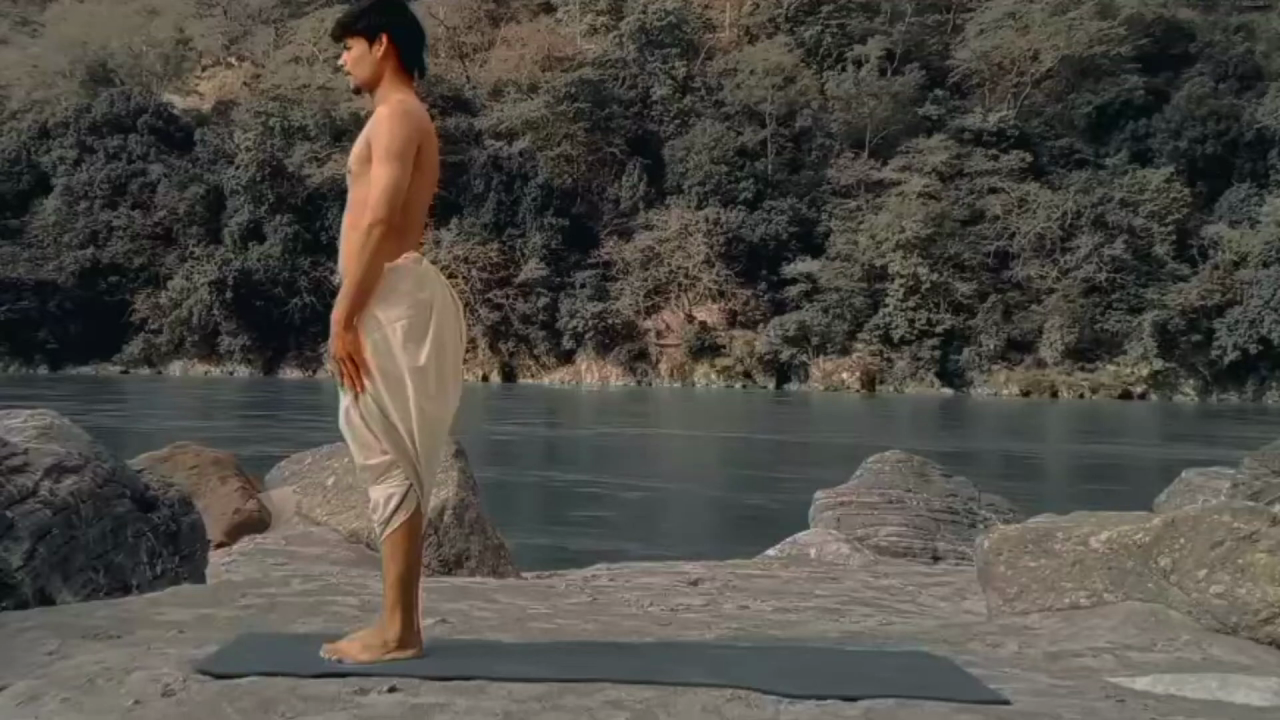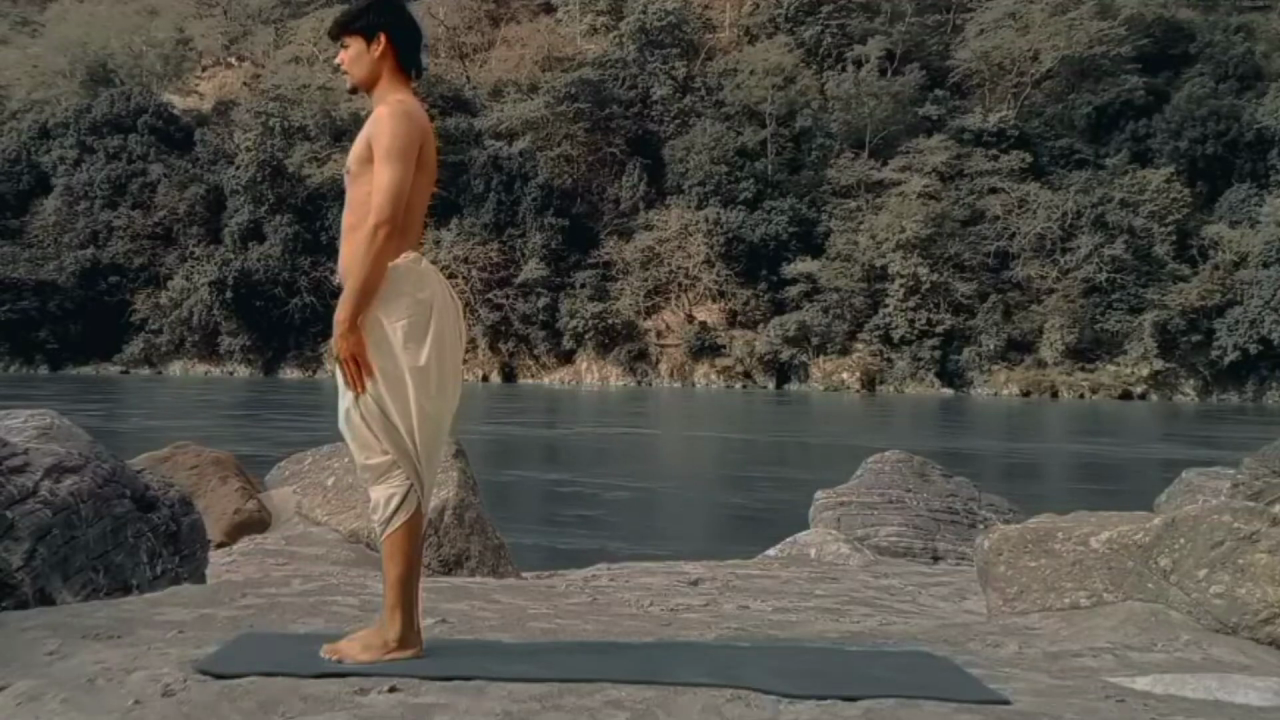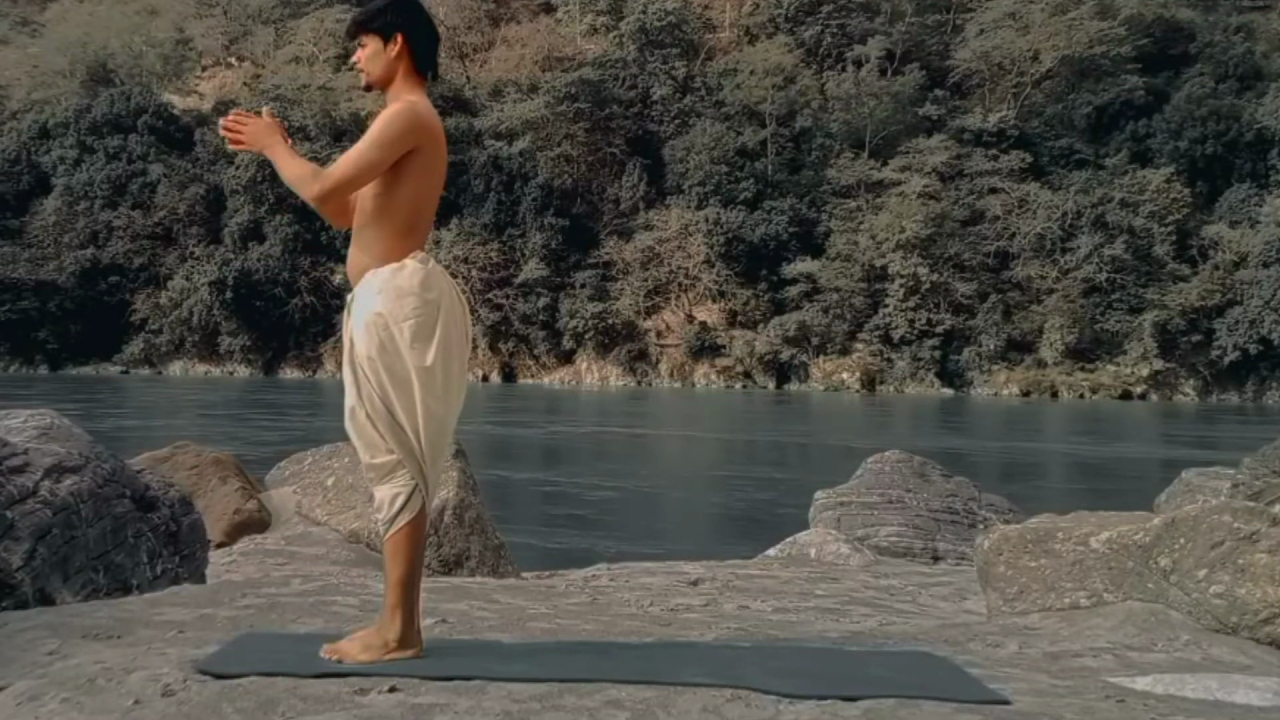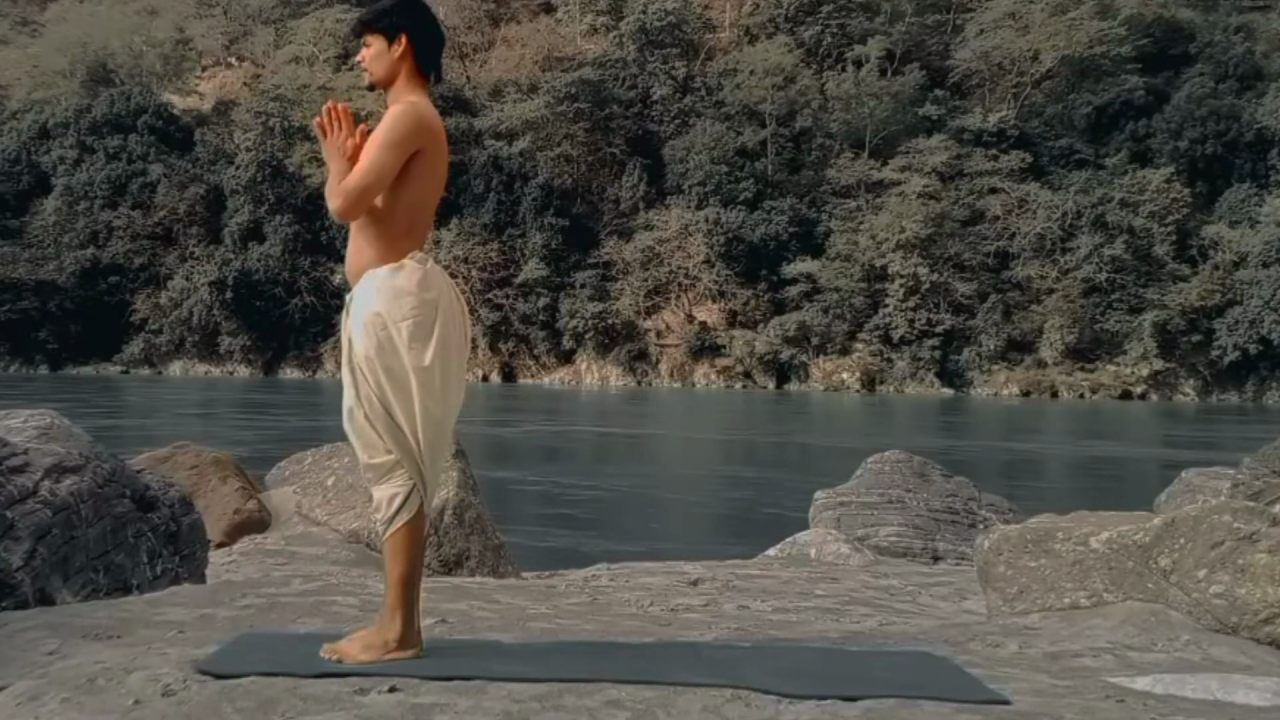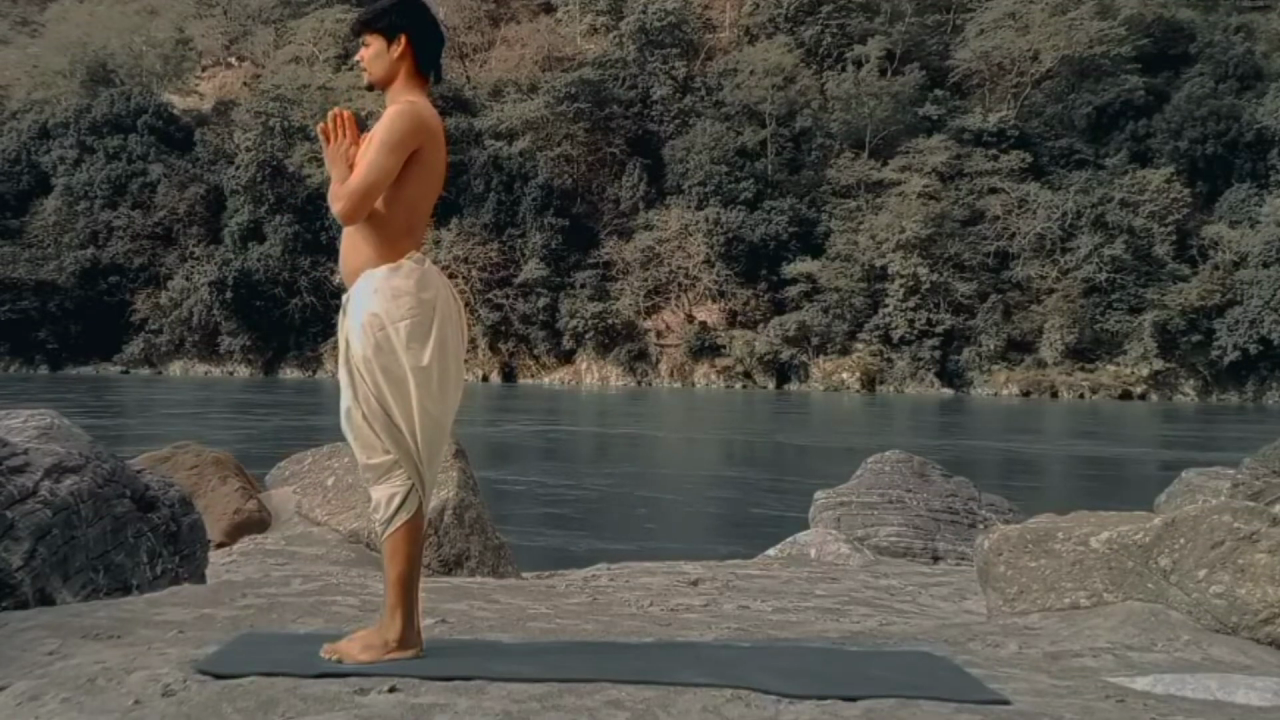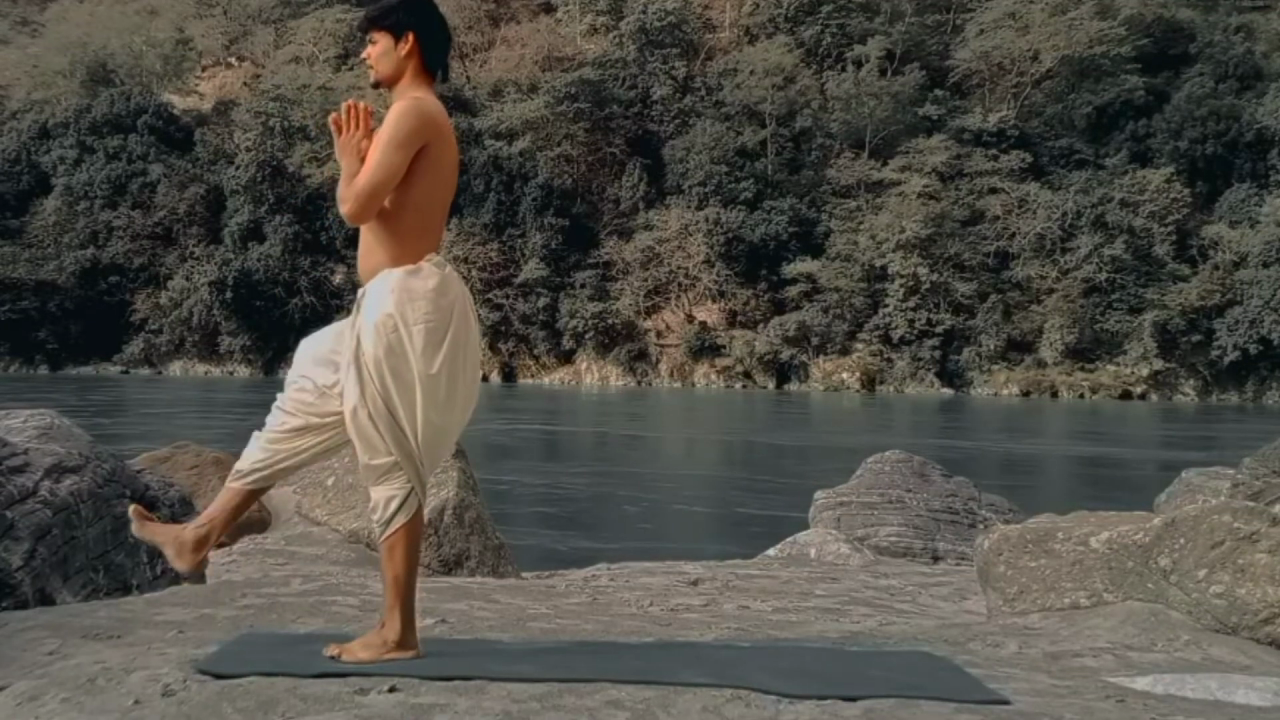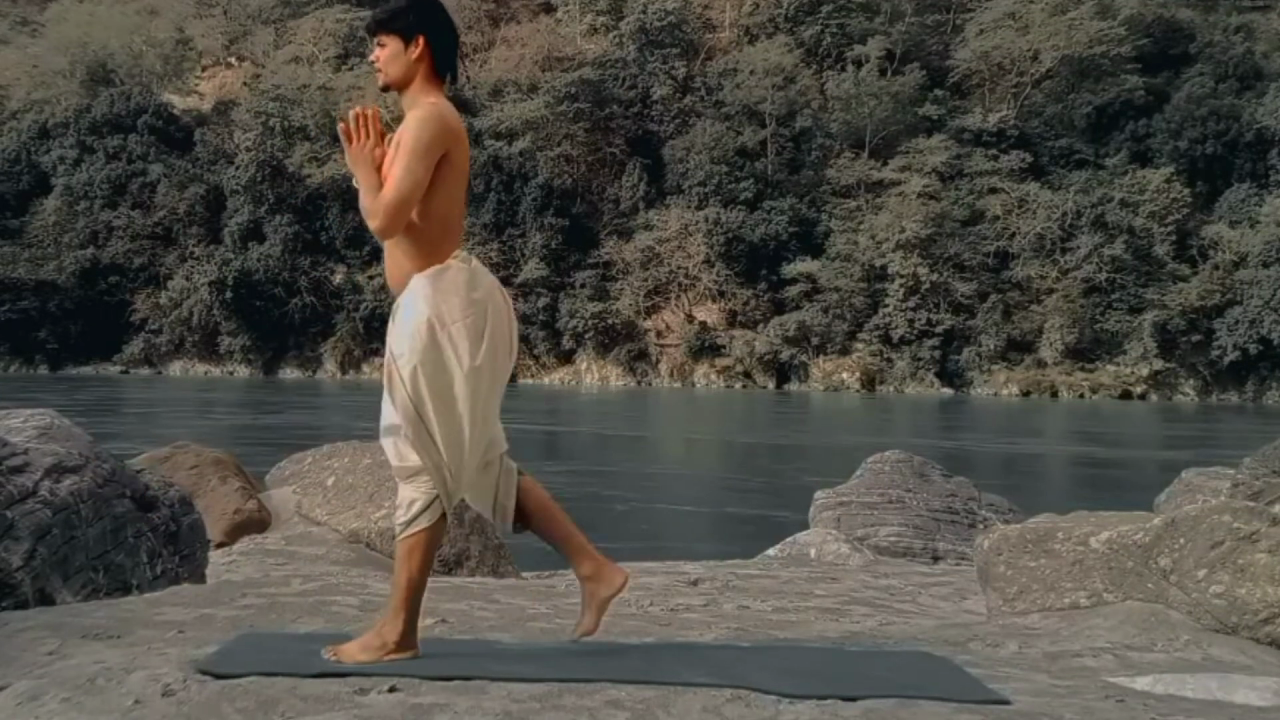
dt=0.7s
person 1, frame 1
left shoulder: (397, 114)
right shoulder: (399, 120)
left elbow: (378, 223)
left wrist: (342, 317)
left hip: (389, 302)
right hip: (388, 300)
left knee: (390, 465)
right knee: (391, 466)
left ankle: (397, 630)
right ankle: (397, 621)
person 1, frame 2
left shoulder: (396, 114)
right shoulder: (395, 119)
left elbow: (382, 225)
left wrist: (346, 318)
left hip: (388, 302)
right hip: (386, 301)
left knee: (390, 464)
right knee: (389, 465)
left ankle: (397, 629)
right ankle: (396, 621)
person 1, frame 3
left shoulder: (409, 114)
right shoulder: (404, 122)
left elbow: (322, 189)
right elbow: (346, 212)
left wrist: (271, 149)
right wrist: (279, 148)
left hip: (395, 299)
right hip: (386, 298)
left knee: (397, 463)
right knee: (394, 465)
left ankle: (397, 628)
right ankle: (398, 620)
person 1, frame 4
left shoulder: (408, 114)
right shoulder: (406, 121)
left elbow: (343, 205)
right elbow: (367, 212)
left wrist: (337, 163)
right wrist: (350, 161)
left hip: (393, 299)
right hip: (388, 299)
left knee: (393, 464)
right knee: (394, 464)
left ankle: (398, 629)
right ankle: (397, 621)
person 1, frame 5
left shoulder: (406, 114)
right shoulder: (407, 121)
left elbow: (347, 207)
left wrist: (338, 164)
right wrist: (351, 162)
left hip: (391, 300)
right hip: (384, 300)
left knee: (392, 467)
right knee: (391, 467)
left ankle: (398, 630)
right ankle: (397, 620)
person 1, frame 6
left shoulder: (413, 110)
right shoulder: (422, 119)
left elbow: (355, 208)
left wrist: (349, 157)
right wrist: (363, 156)
left hip: (405, 302)
right hip: (394, 300)
left knee: (391, 467)
right knee: (297, 410)
left ankle: (396, 631)
right ankle: (200, 535)
person 1, frame 7
left shoulder: (428, 118)
right shoulder: (430, 121)
left elbow: (384, 220)
left wrist: (364, 166)
right wrist: (372, 160)
left hip: (441, 304)
right hip: (440, 301)
left knee: (420, 470)
right knee: (478, 465)
left ankle: (395, 632)
right ankle: (594, 571)
